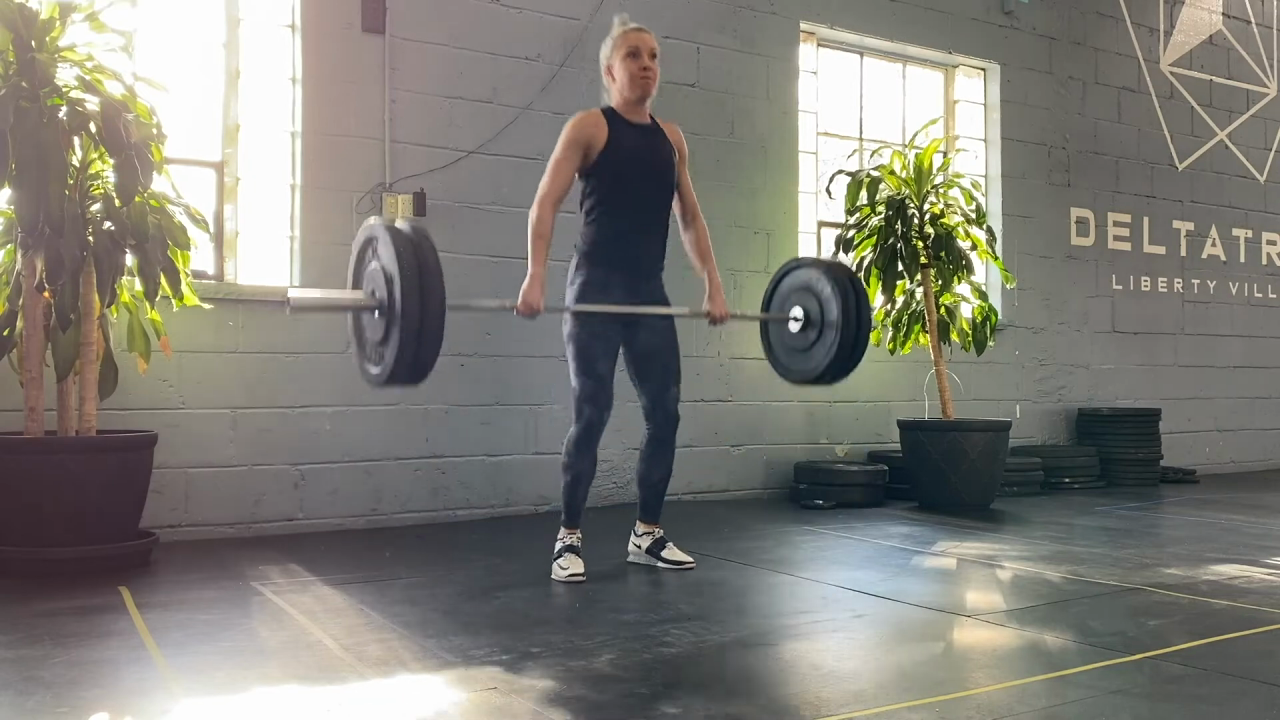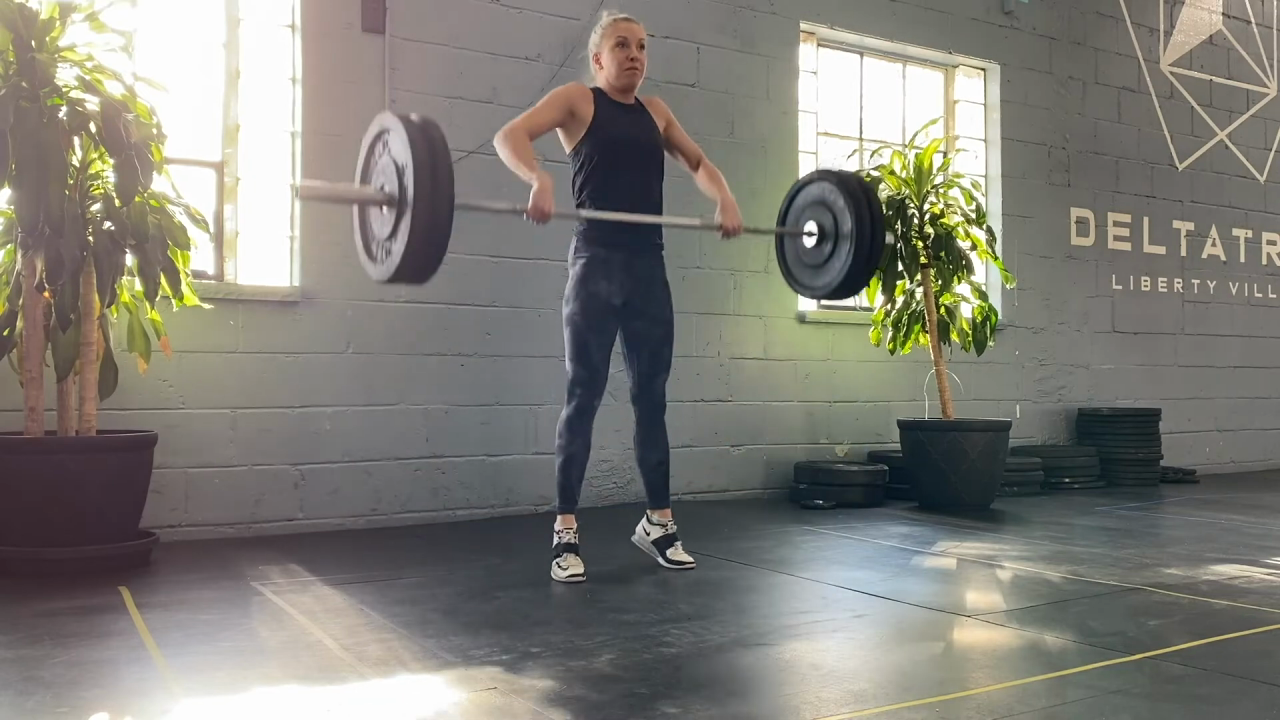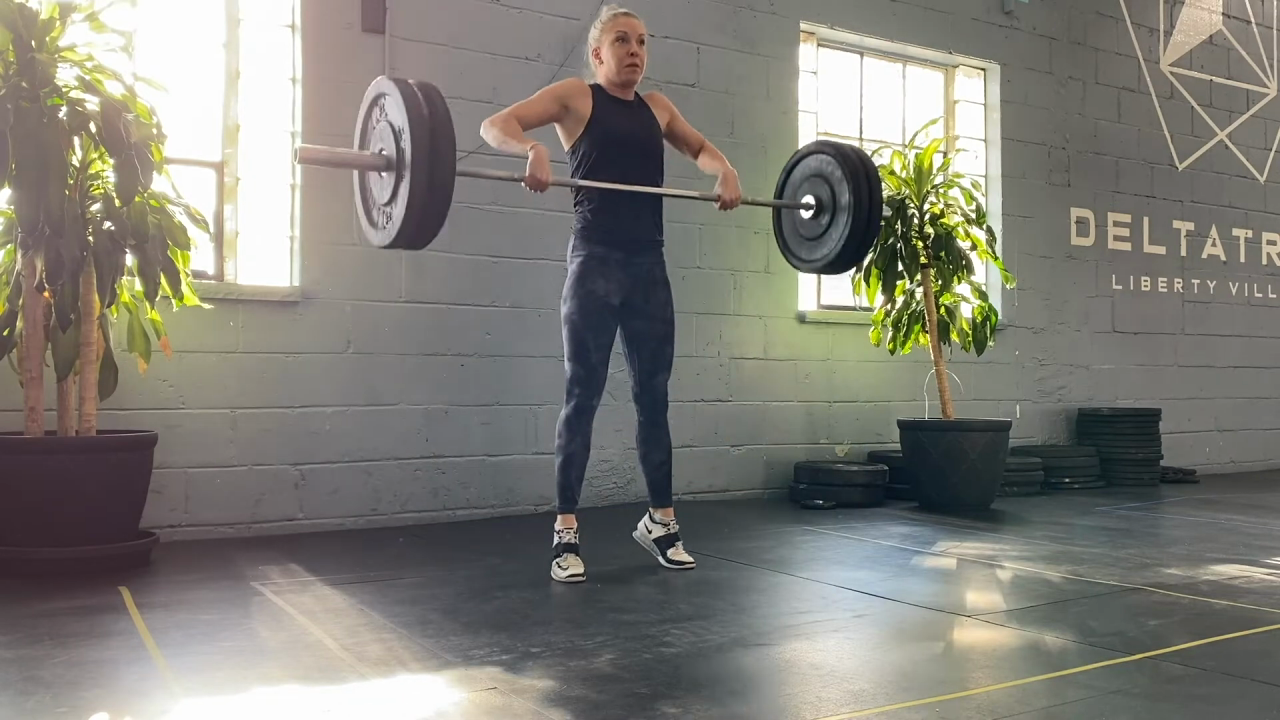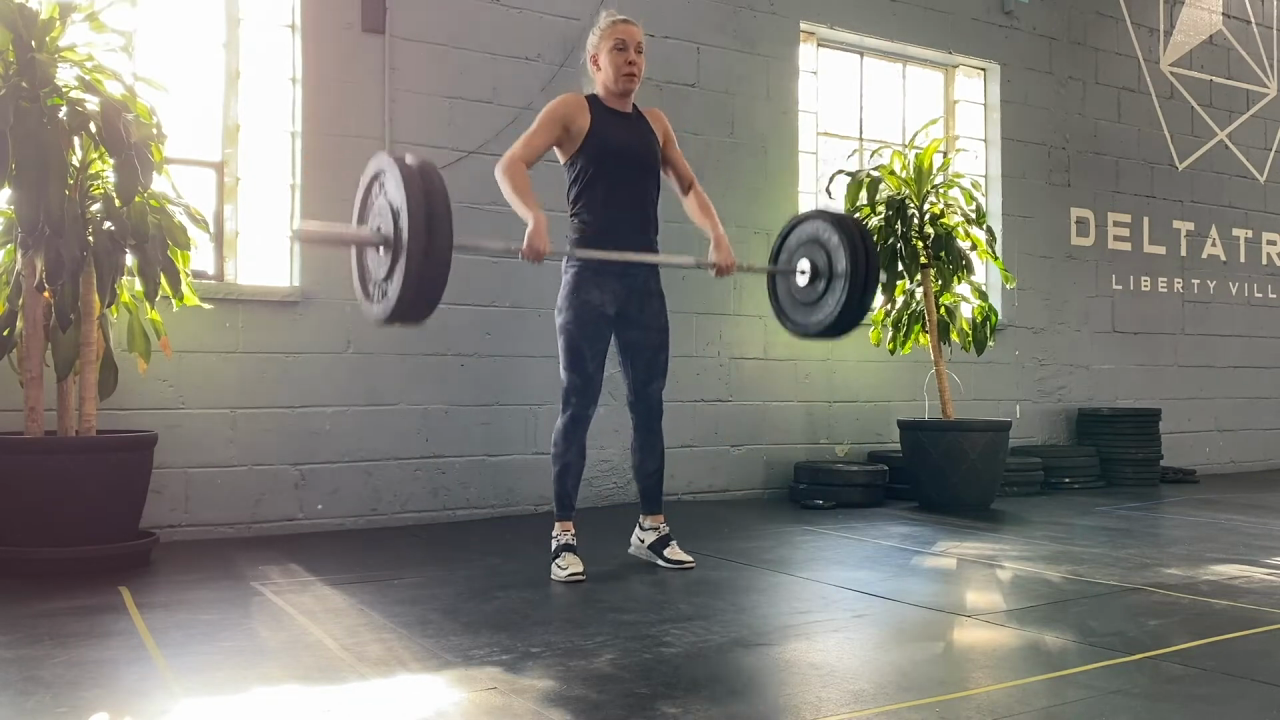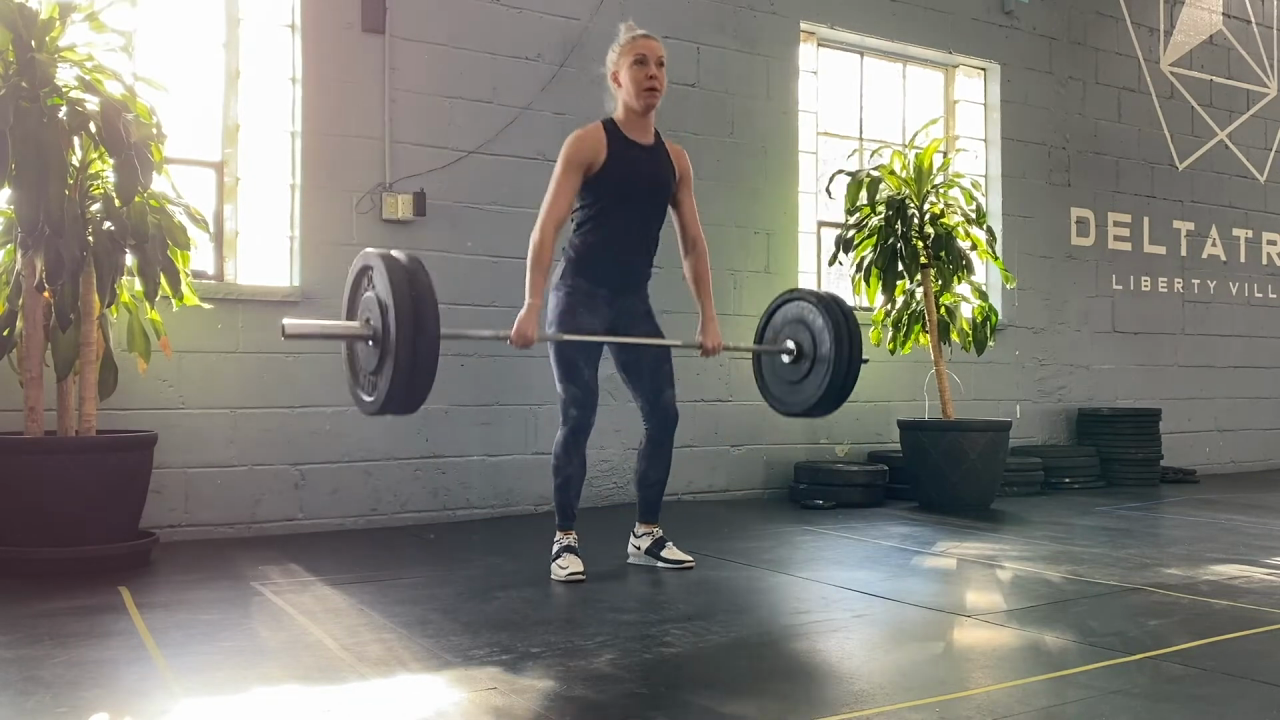
dt=0.2s
person 1, frame 1
left shoulder: (669, 137)
right shoulder: (590, 126)
left elbow: (689, 217)
right elbow: (545, 203)
left wrist: (713, 284)
right wrist: (536, 277)
left hip: (647, 294)
right hip: (595, 287)
left knee: (664, 415)
right knee: (592, 412)
left ankle: (646, 534)
right ankle: (568, 538)
person 1, frame 2
left shoulder: (655, 111)
right shoulder: (575, 100)
left elbow: (697, 161)
right elbow: (508, 138)
left wrist: (724, 197)
right wrist: (538, 179)
left hip: (650, 271)
right hip: (595, 268)
left knee: (651, 400)
right knee: (584, 396)
left ankle: (658, 522)
right ankle: (565, 530)
person 1, frame 3
left shoulder: (656, 106)
right shoulder: (574, 96)
left elbow: (701, 147)
right elbow: (494, 124)
left wrist: (725, 172)
right wrist: (534, 151)
left hip: (650, 267)
right hip: (595, 264)
left knee: (654, 397)
right knee: (583, 398)
left ankle: (660, 520)
right ankle: (565, 530)
person 1, frame 4
left shoulder: (654, 122)
right shoulder: (572, 111)
left elbow: (688, 186)
right elbow: (509, 166)
left wrist: (718, 235)
right wrist: (535, 219)
left hip: (644, 279)
right hip: (590, 276)
left knee: (648, 405)
right knee: (579, 405)
left ankle: (652, 527)
right ankle: (563, 534)
person 1, frame 5
left shoulder: (674, 156)
right shoulder: (588, 141)
left elbow: (692, 240)
right elbow: (548, 225)
left wrist: (708, 318)
right wrist: (531, 306)
left hip: (633, 301)
right hip: (581, 295)
left knee: (663, 414)
right knee: (578, 415)
left ankle: (645, 533)
right ankle: (565, 540)
